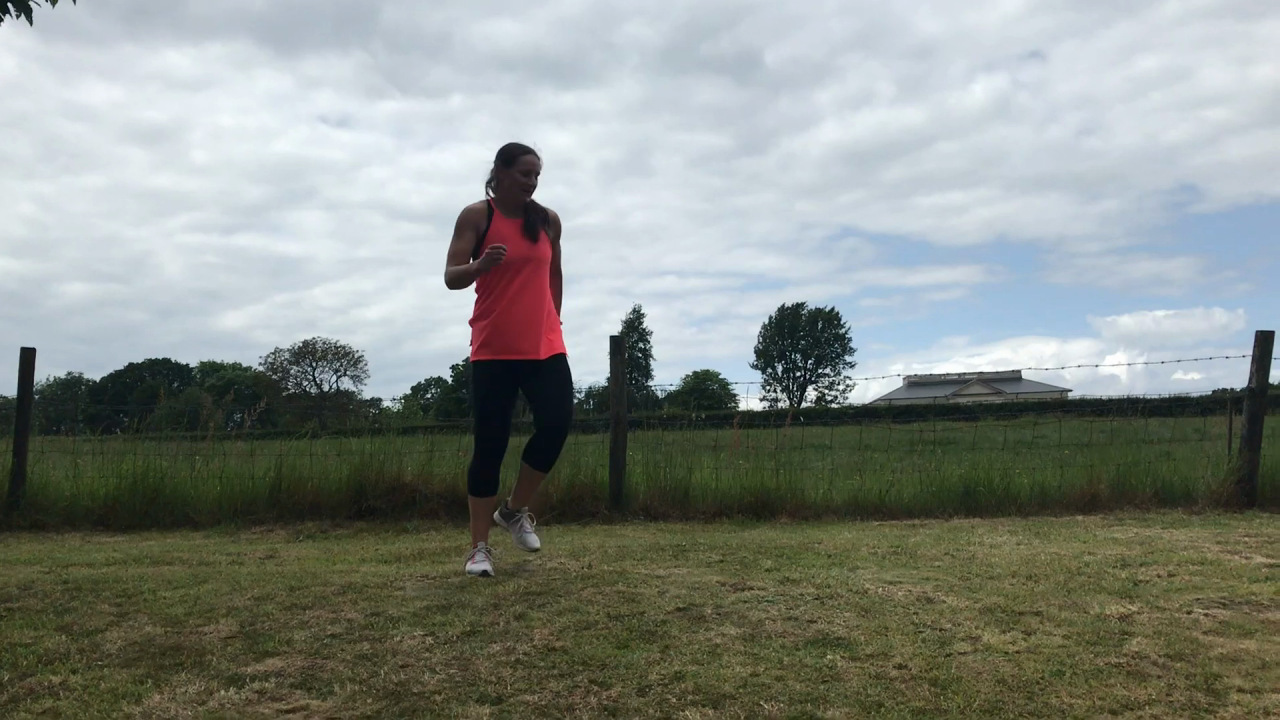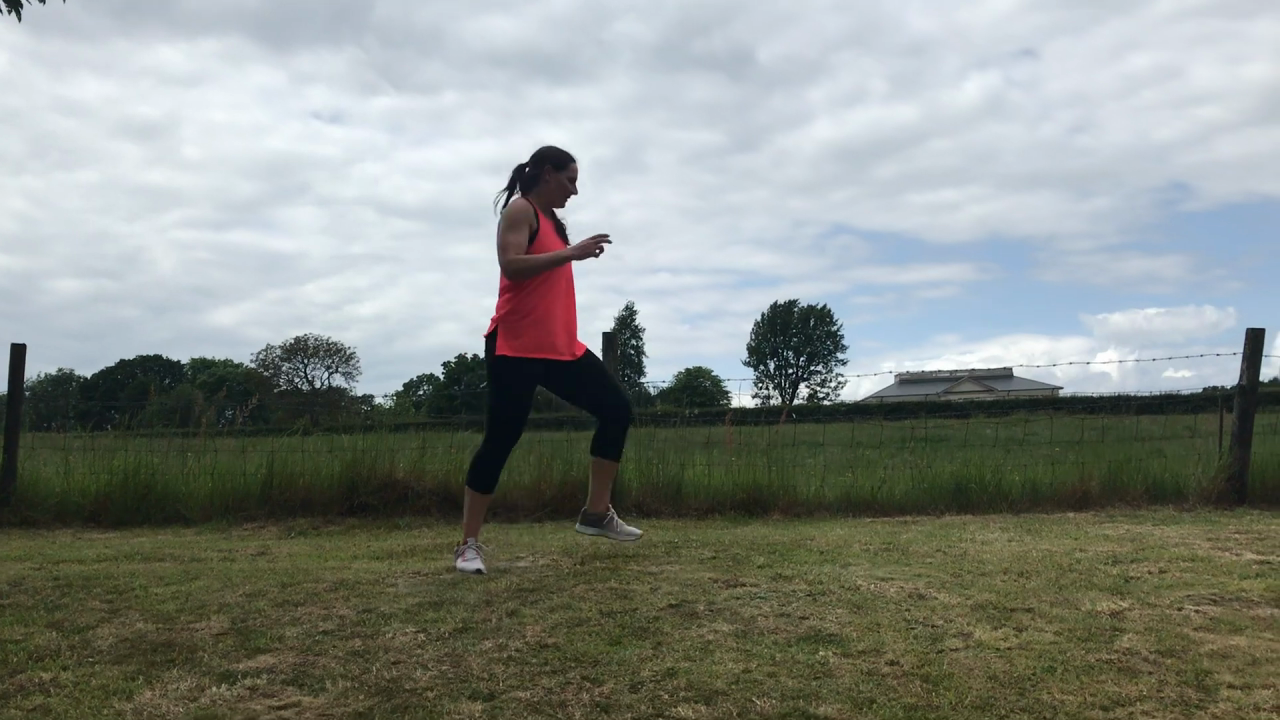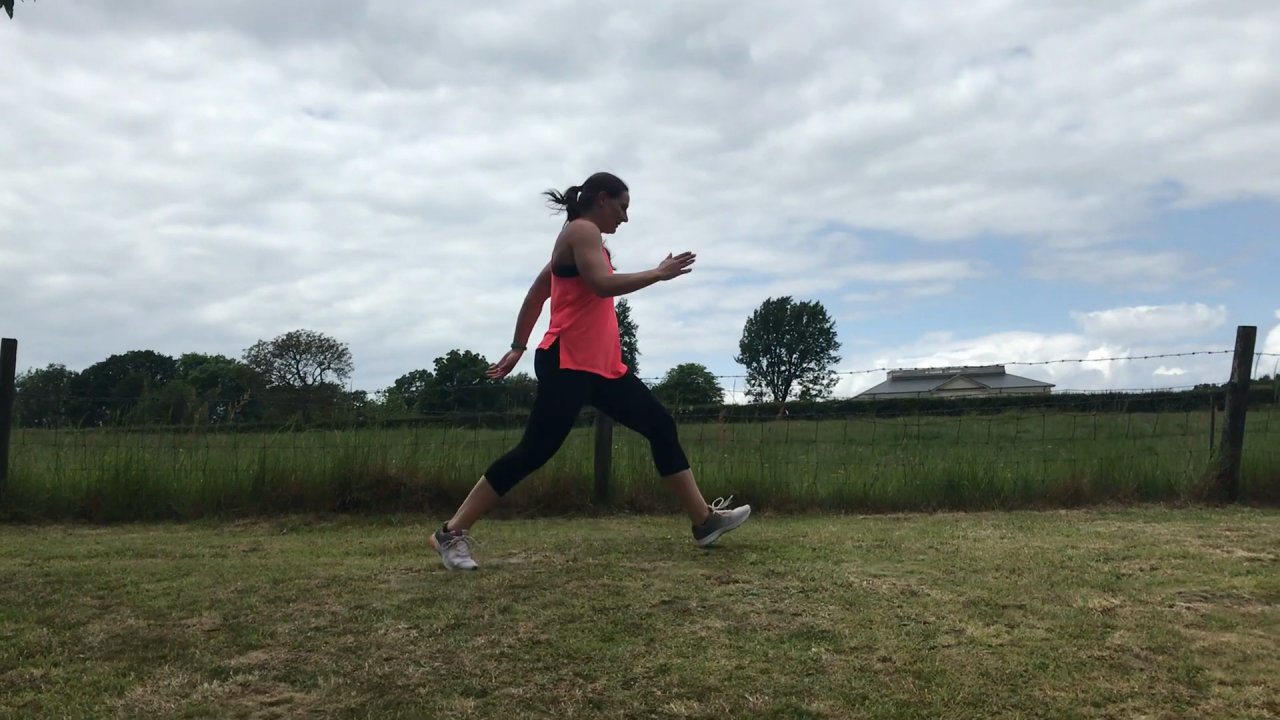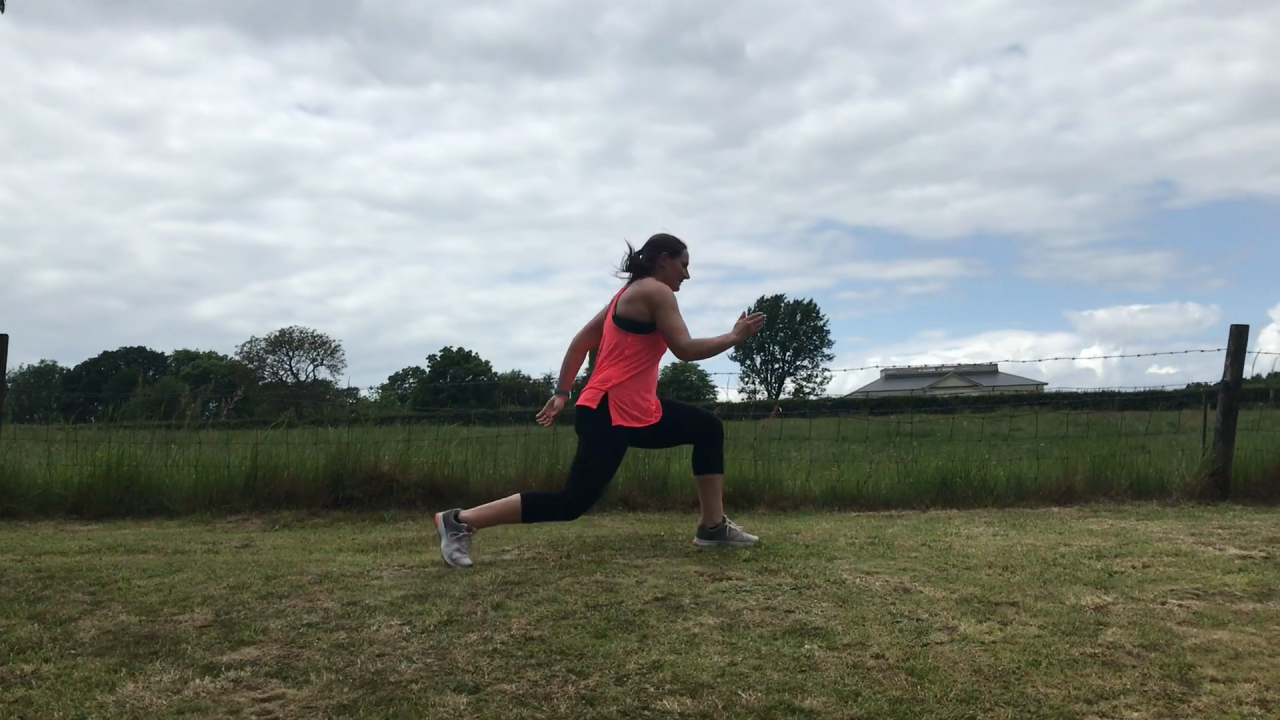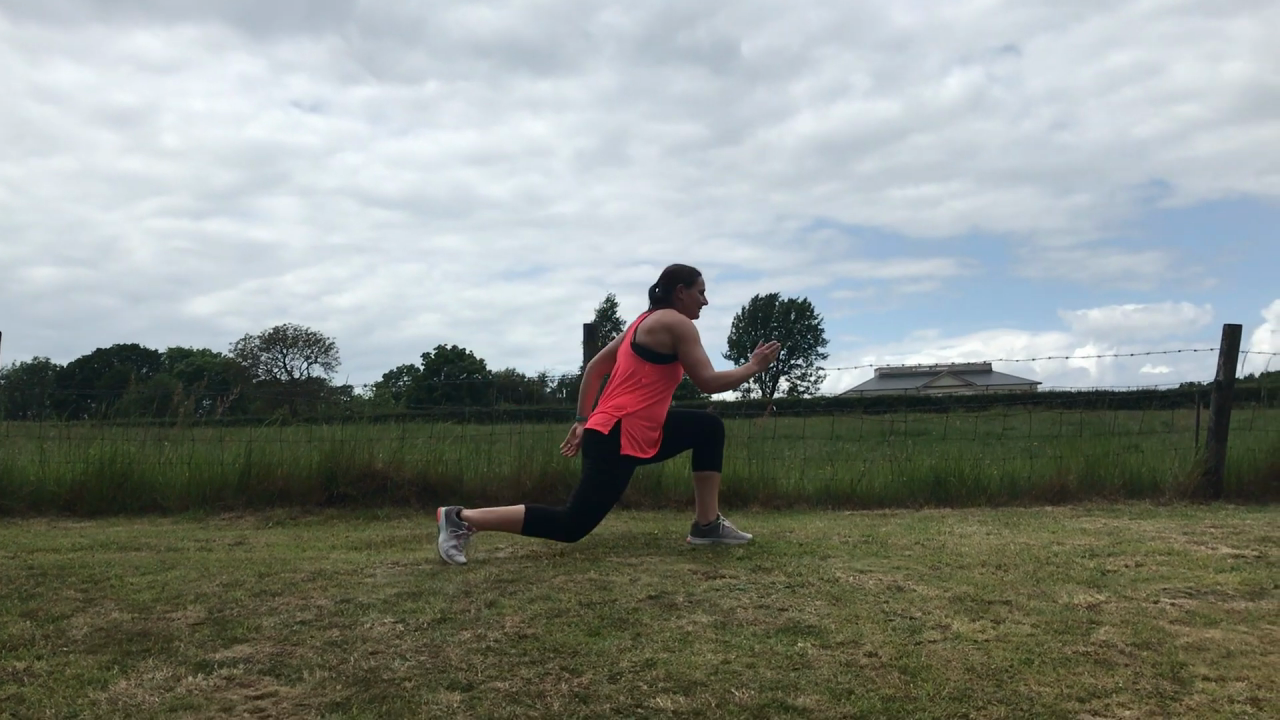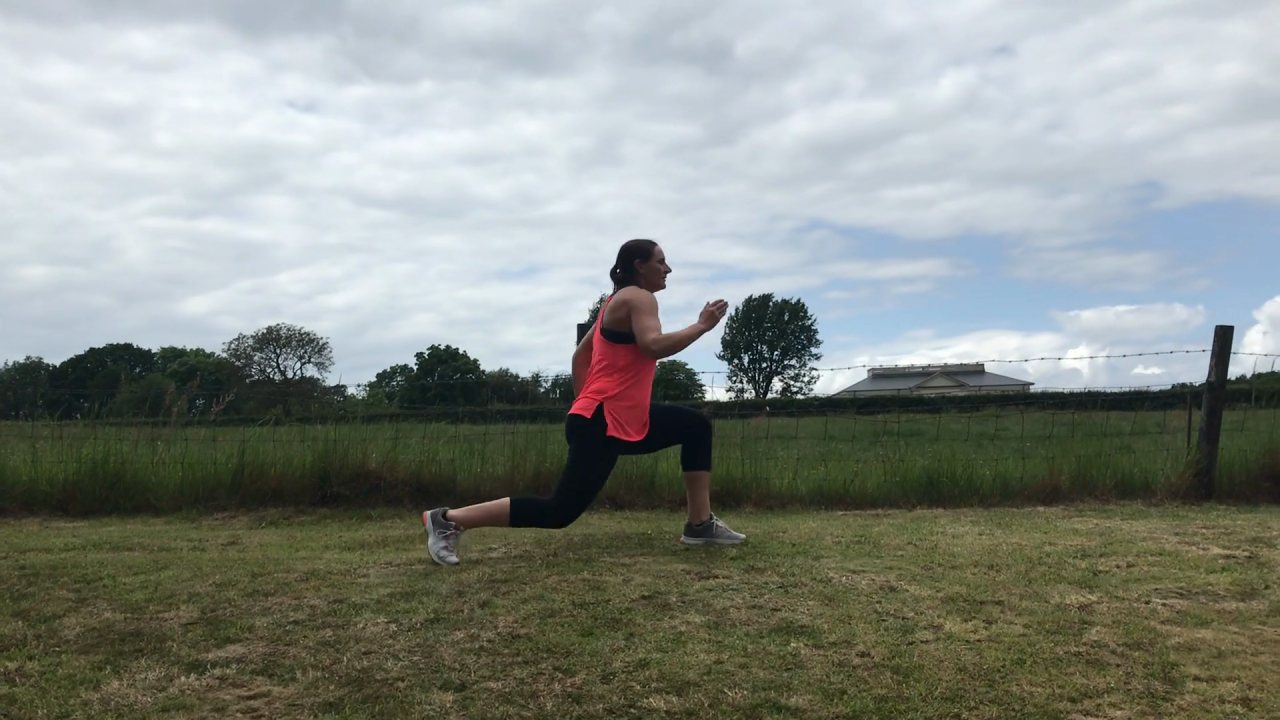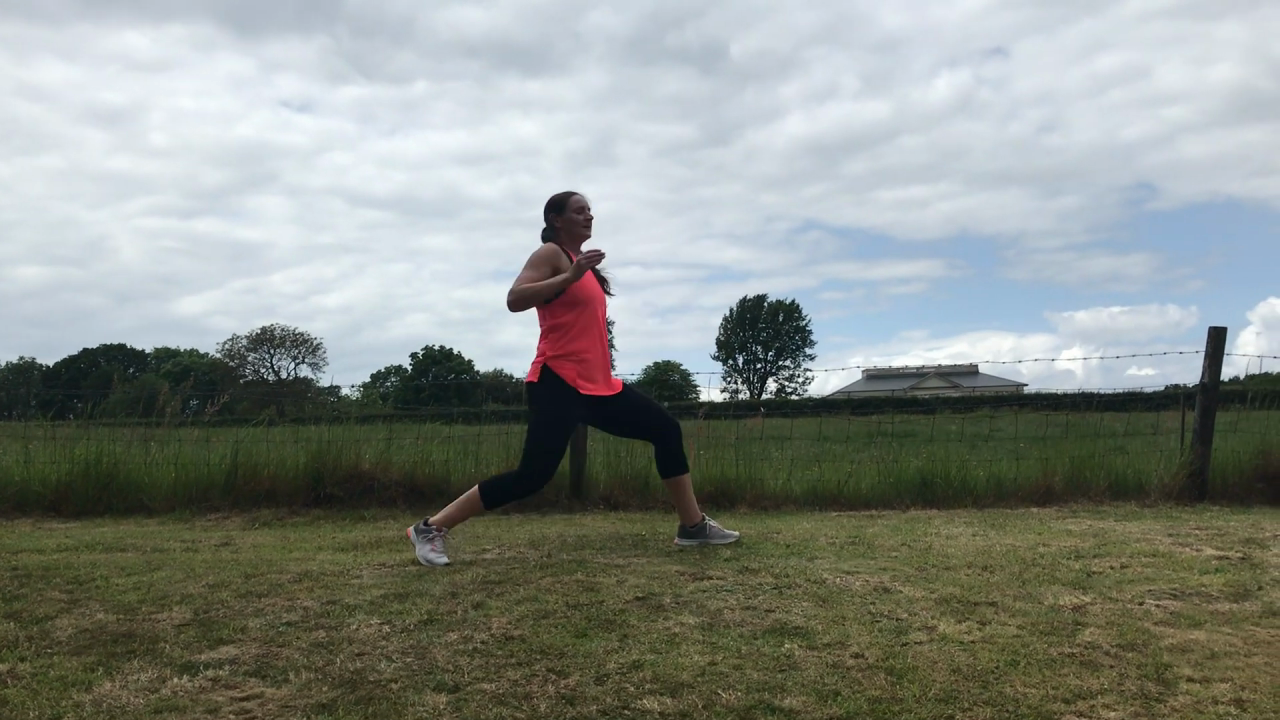
dt=0.2s
person 1, frame 1
left shoulder: (547, 220)
right shoulder: (476, 216)
right elbow: (453, 278)
left wrist: (554, 319)
right wrist: (481, 265)
left hip: (544, 348)
right hip: (493, 350)
left knee: (555, 427)
right knee: (489, 447)
left ankle: (515, 509)
right ankle: (479, 547)
person 1, frame 2
left shoulder: (554, 222)
right shoulder: (518, 211)
right elbow: (512, 269)
right wrist: (573, 253)
left hip: (563, 347)
right hip: (515, 348)
left knee: (618, 410)
right knee: (500, 441)
left ankle: (596, 512)
right ankle: (468, 543)
person 1, frame 3
left shoulder: (586, 237)
right shoulder: (583, 231)
left elbow: (534, 295)
right elbow: (603, 284)
left wrist: (518, 348)
right wrist: (661, 274)
left hip: (602, 364)
right hip: (567, 361)
left knee: (660, 423)
right knee: (535, 451)
left ankle: (704, 520)
right ankle: (452, 533)
person 1, frame 4
left shoulder: (630, 294)
right shoulder: (658, 293)
left elbow: (581, 342)
right elbow: (686, 350)
left wrist: (562, 394)
right wrist: (735, 336)
left hip: (633, 409)
right hip: (610, 415)
left knee: (707, 428)
right knee: (573, 503)
left ankle: (713, 524)
right ankle: (458, 521)
person 1, frame 5
left shoulder: (646, 321)
right shoulder: (677, 324)
left elbow: (595, 367)
right elbow: (707, 382)
left wrist: (582, 422)
right wrist: (754, 366)
left hip: (636, 432)
right hip: (619, 438)
left knee: (710, 429)
right knee: (573, 525)
left ankle: (707, 522)
right ankle: (461, 518)
person 1, frame 6
left shoulder: (620, 301)
right shoulder: (639, 298)
left elbow: (581, 356)
right elbow: (653, 346)
left wrist: (582, 410)
right wrist: (702, 325)
left hip: (625, 418)
right hip: (603, 422)
left knee: (696, 426)
right knee: (560, 511)
left ankle: (700, 523)
right ankle: (447, 519)
person 1, frame 7
left shoulder: (583, 262)
right shoulder: (549, 255)
right elbow: (515, 299)
right wrist: (568, 278)
left hip: (599, 383)
right hip: (557, 382)
left knee: (666, 429)
right knee: (532, 475)
left ankle: (692, 524)
right ankle: (432, 527)
